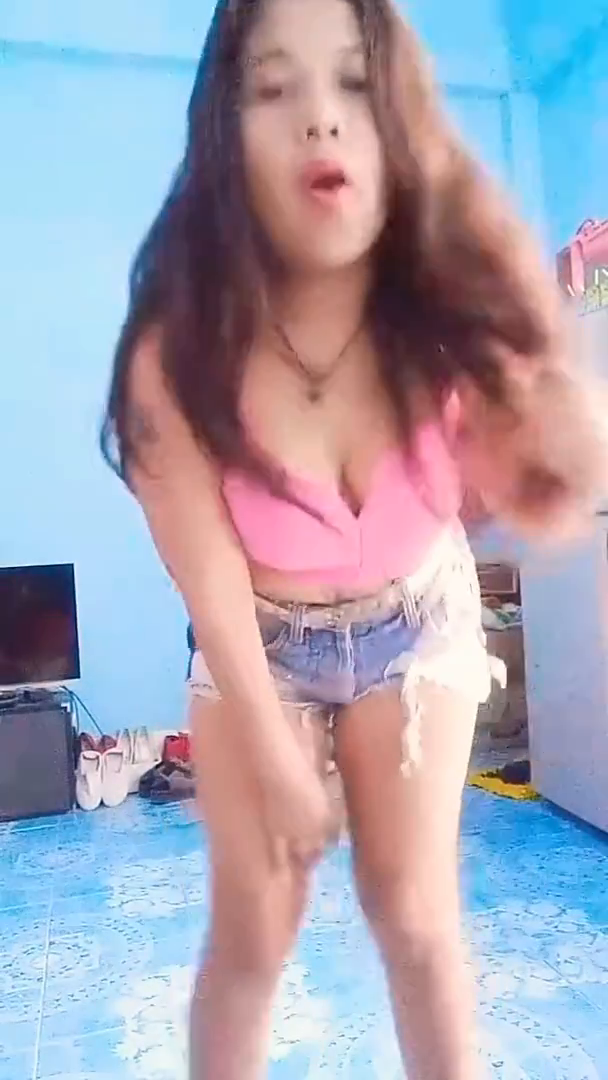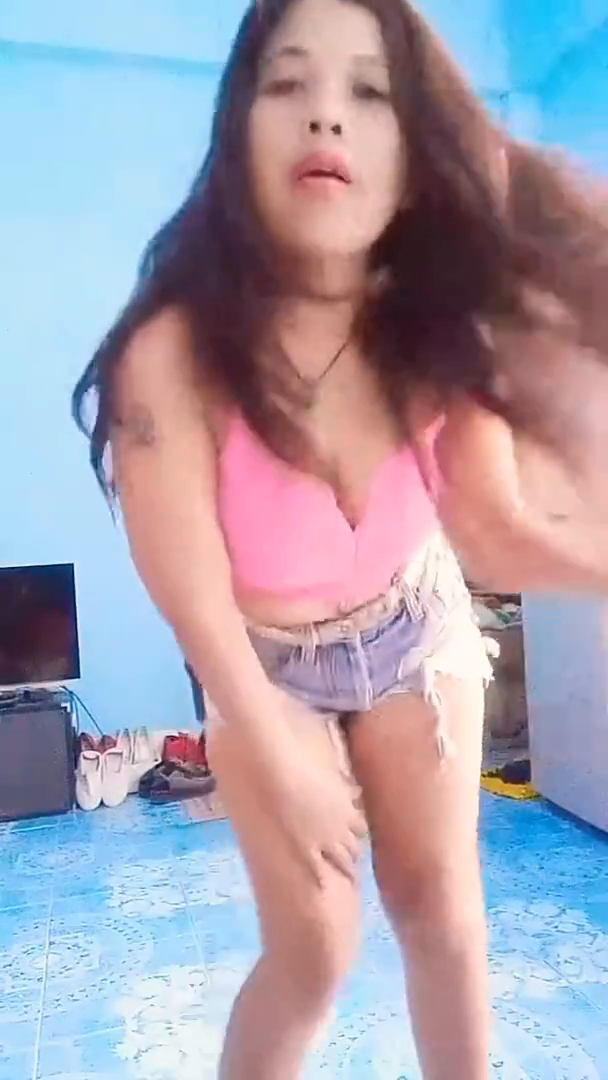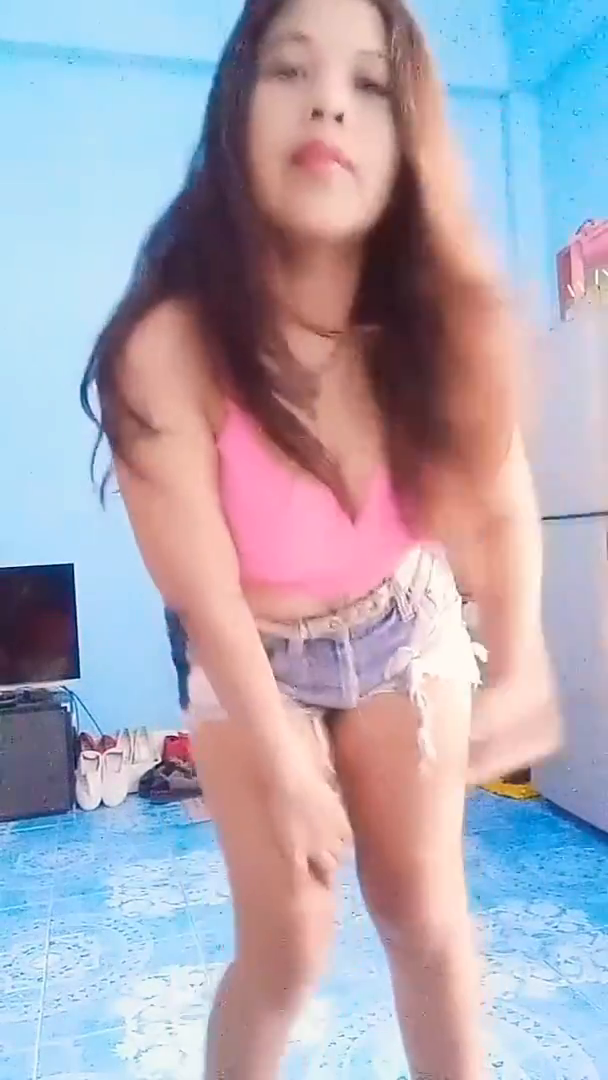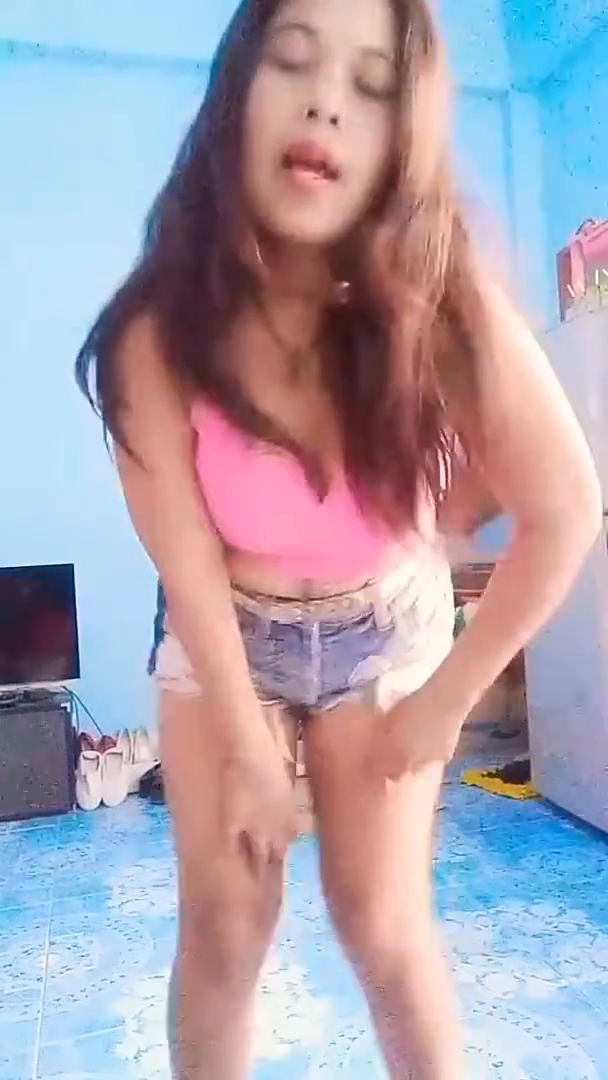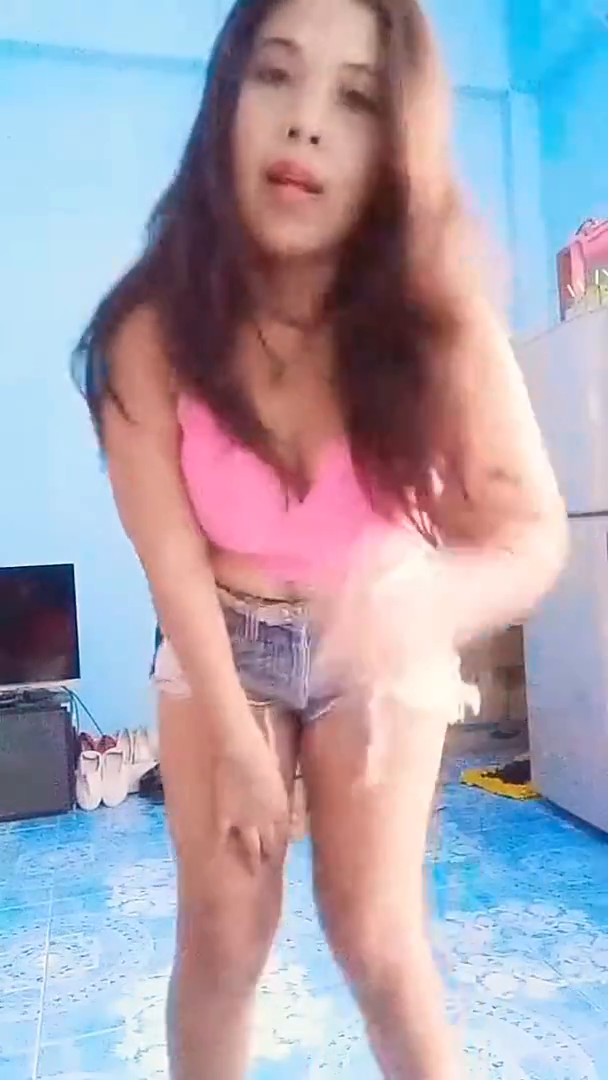
dt=0.2s
person 1, frame 1
left shoulder: (453, 327)
right shoulder: (178, 355)
right elbow: (209, 586)
right wrist: (272, 763)
left hip: (414, 633)
right hip: (257, 647)
left knee: (411, 910)
right knee: (251, 925)
person 1, frame 2
left shoulder: (445, 335)
right shoulder: (170, 356)
left elbow: (486, 523)
right elbow: (196, 604)
right wrist: (286, 776)
left hip: (413, 633)
right hip: (260, 664)
left knee: (444, 912)
right knee: (316, 944)
person 1, frame 3
left shoulder: (445, 321)
right shoulder: (170, 345)
left elbow: (493, 515)
right elbow: (204, 588)
left wrist: (519, 669)
right wrist: (286, 774)
left hip: (408, 633)
right hip: (250, 656)
left knee: (427, 914)
right knee: (290, 944)
person 1, frame 4
left shoulder: (443, 308)
right shoulder: (161, 327)
right elbow: (187, 563)
left wrist: (444, 701)
right wrist: (245, 748)
left hip: (385, 635)
right hip: (224, 639)
left knee: (383, 932)
right knee: (223, 929)
person 1, frame 5
left shoulder: (431, 314)
right shoulder: (153, 329)
left elbow: (536, 535)
right elbow: (172, 557)
left wrist: (440, 606)
right wrist: (239, 747)
left hip: (388, 640)
right hip: (219, 643)
left knee: (374, 939)
right knee: (221, 936)
